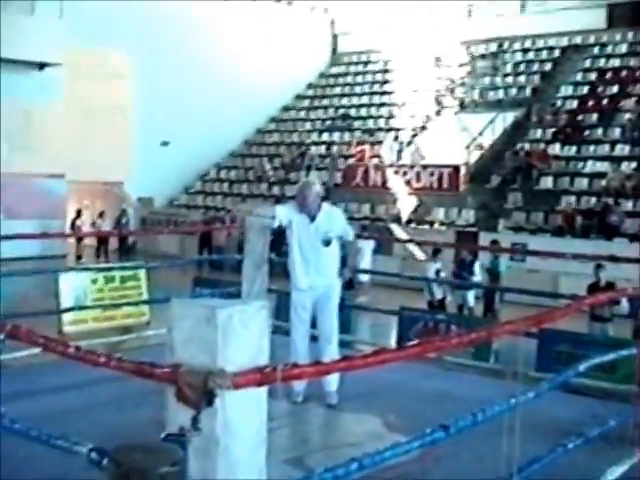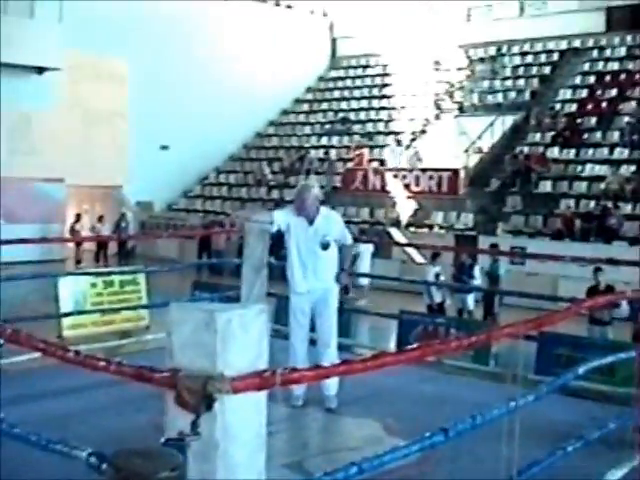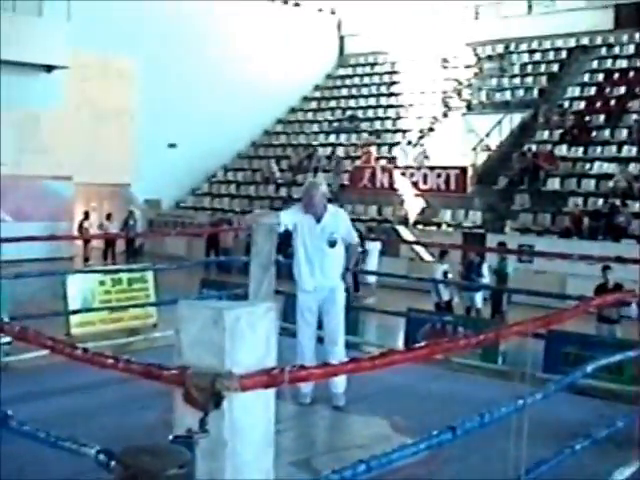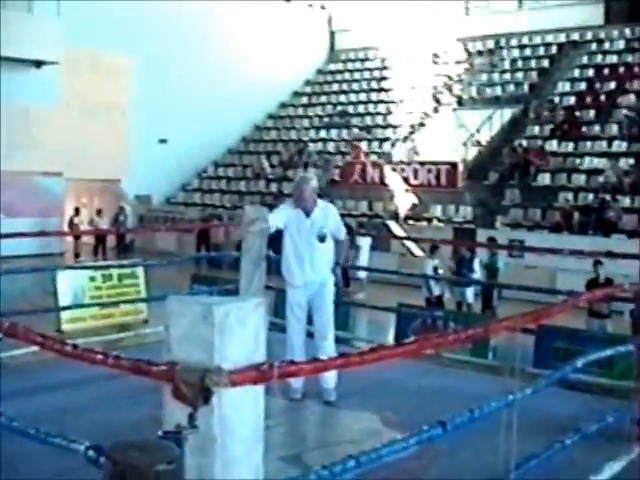
dt=0.1s
person 1, frame 1
left shoulder: (334, 215)
right shoulder: (291, 211)
left elbow: (349, 239)
right elbow: (271, 211)
left wrist: (349, 266)
left hip: (328, 285)
right hip: (301, 284)
left knee: (329, 336)
right knee: (299, 335)
left ankle: (330, 387)
right ankle: (298, 385)
person 1, frame 2
left shoulder: (332, 219)
right shoulder: (289, 215)
left elbow: (347, 244)
right elbow: (268, 217)
left wrist: (344, 271)
left hip: (326, 288)
right hip: (300, 288)
left knee: (328, 339)
right knee: (298, 339)
left ankle: (330, 392)
right ankle: (297, 389)
person 1, frame 3
left shoulder: (339, 216)
right shoulder: (296, 213)
left elbow: (353, 243)
right elbow: (276, 218)
left wrist: (349, 270)
right wrist: (254, 217)
left hip: (332, 286)
right hip: (306, 287)
left knee: (335, 337)
right knee: (305, 338)
left ankle: (337, 389)
right ankle: (305, 387)
person 1, frame 4
left shoulder: (329, 211)
right shoulder: (288, 210)
left elbow: (342, 238)
right elbow: (267, 221)
left wrist: (339, 265)
left hip: (323, 281)
right hip: (296, 282)
left knee: (324, 333)
right knee: (295, 333)
left ankle: (328, 384)
right ankle: (296, 382)
